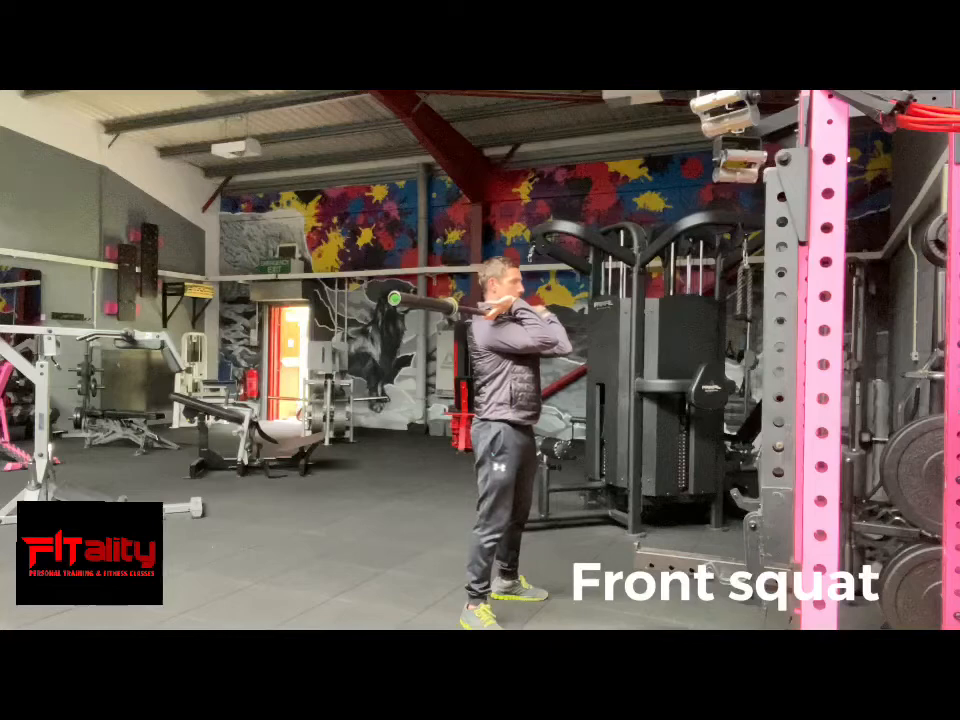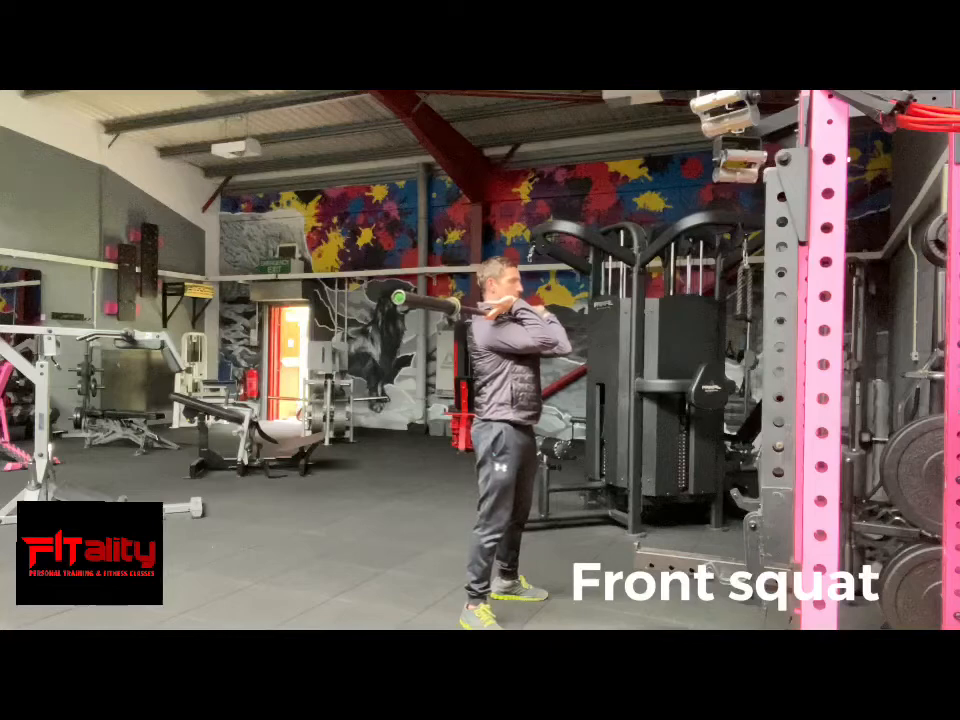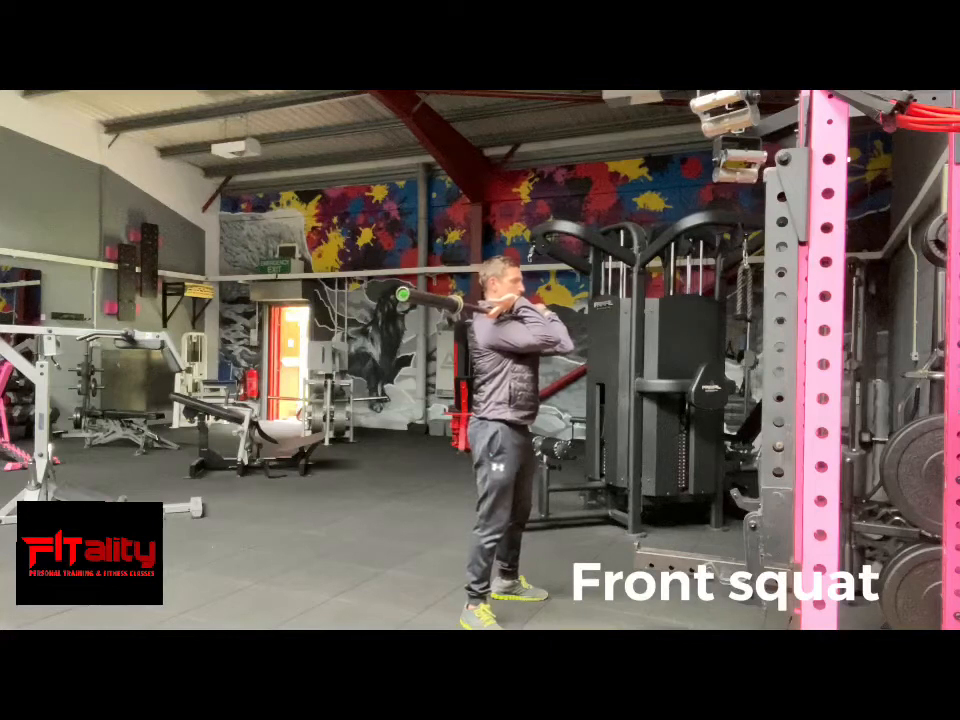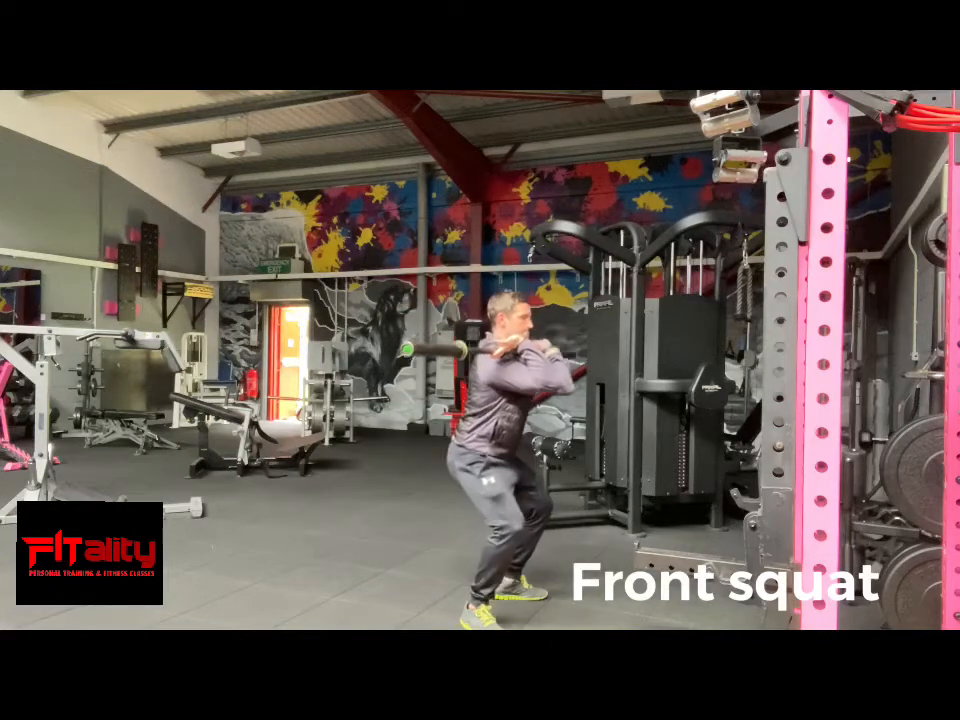
dt=0.5s
person 1, frame 1
left shoulder: (515, 322)
right shoulder: (488, 325)
left elbow: (562, 345)
right elbow: (543, 342)
left wrist: (542, 314)
right wrist: (519, 306)
left hip: (522, 430)
right hip: (499, 431)
left knee: (517, 514)
right knee: (492, 520)
left ankle: (508, 580)
right ankle: (475, 604)
person 1, frame 2
left shoulder: (515, 322)
right shoulder: (488, 326)
left elbow: (562, 346)
right elbow: (543, 342)
left wrist: (541, 314)
right wrist: (522, 307)
left hip: (522, 430)
right hip: (499, 431)
left knee: (517, 514)
right knee: (493, 519)
left ankle: (508, 580)
right ankle: (475, 604)
person 1, frame 3
left shoulder: (514, 320)
right shoulder: (490, 323)
left elbow: (564, 344)
right elbow: (545, 340)
left wrist: (543, 312)
right wrist: (522, 305)
left hip: (517, 430)
right hip: (495, 431)
left knee: (517, 511)
right knee: (493, 518)
left ankle: (507, 580)
right ankle: (475, 604)
person 1, frame 4
left shoulder: (517, 355)
right shoulder: (494, 361)
left elbow: (564, 384)
right elbow: (543, 382)
left wrist: (548, 351)
right wrist: (528, 347)
left hip: (502, 455)
right hip: (475, 457)
left knee: (538, 507)
right knee: (509, 524)
left ankle: (510, 579)
right ankle: (476, 606)
